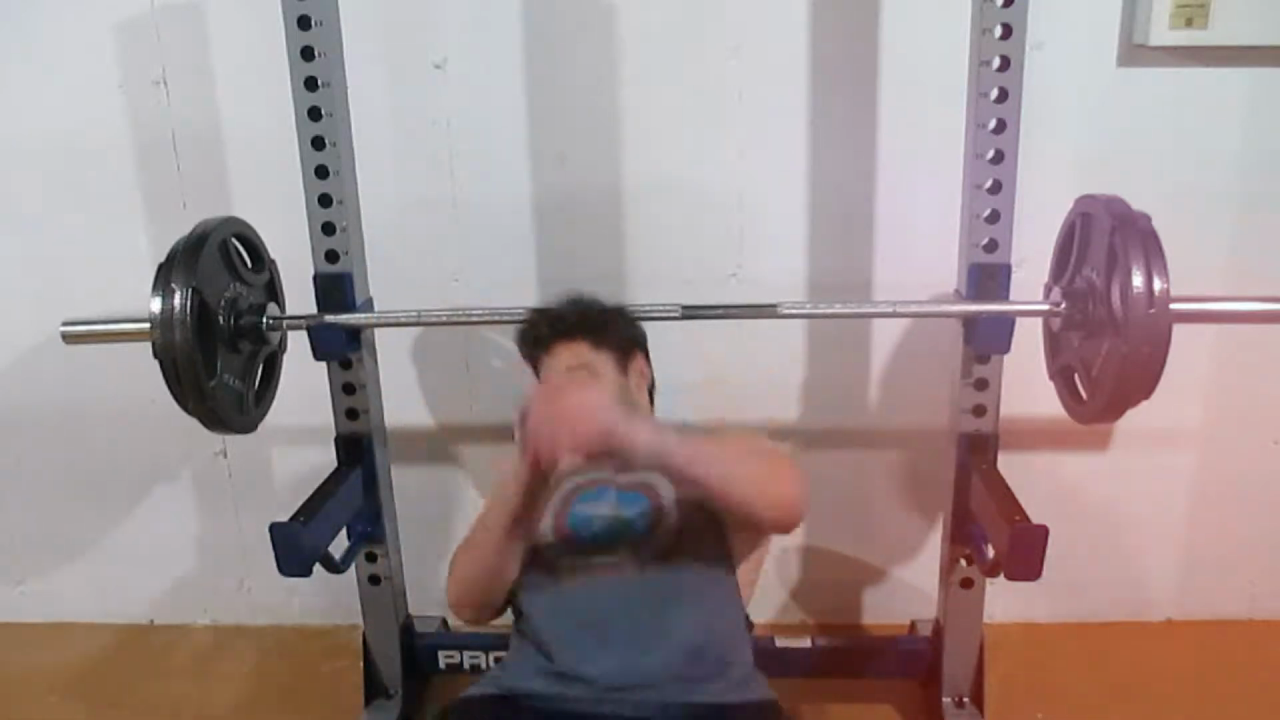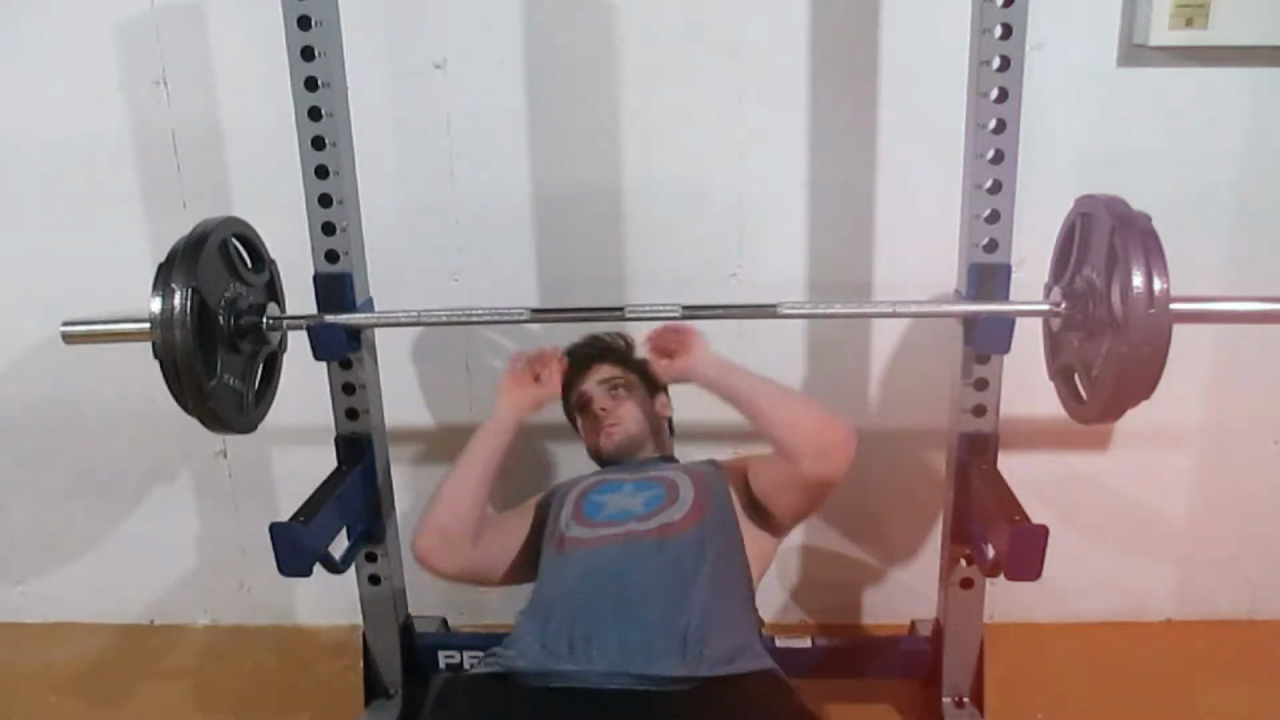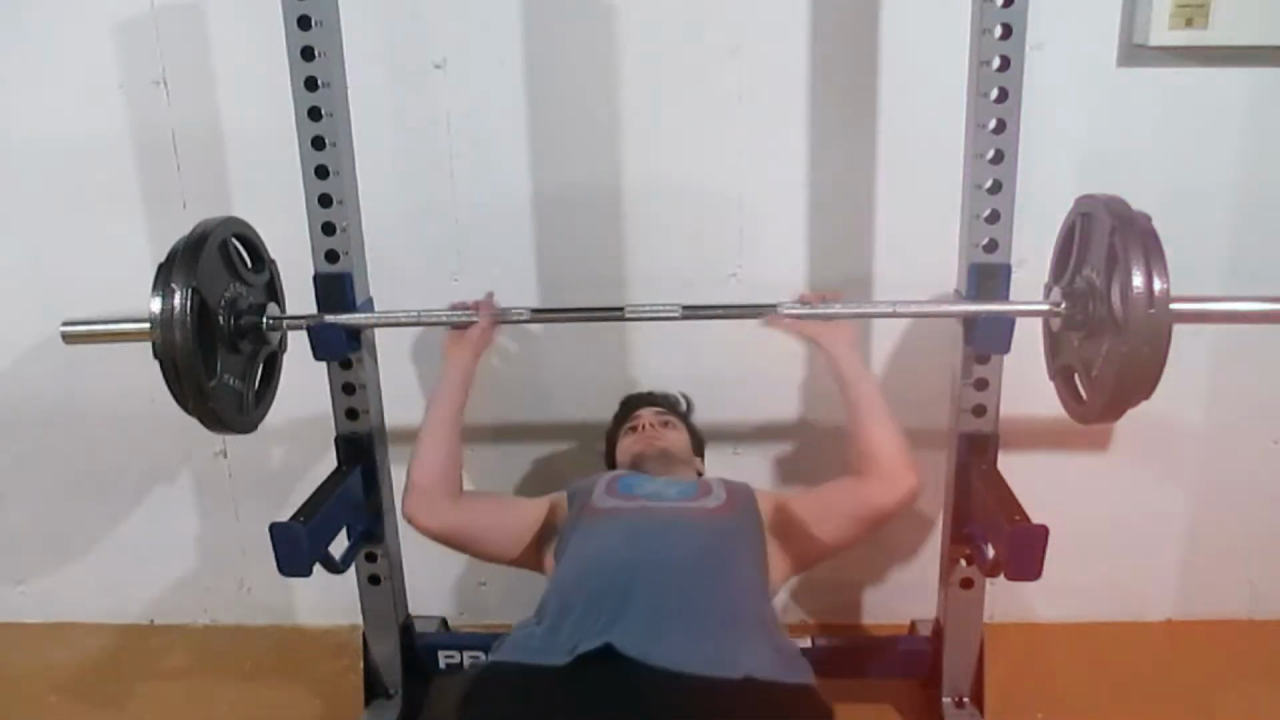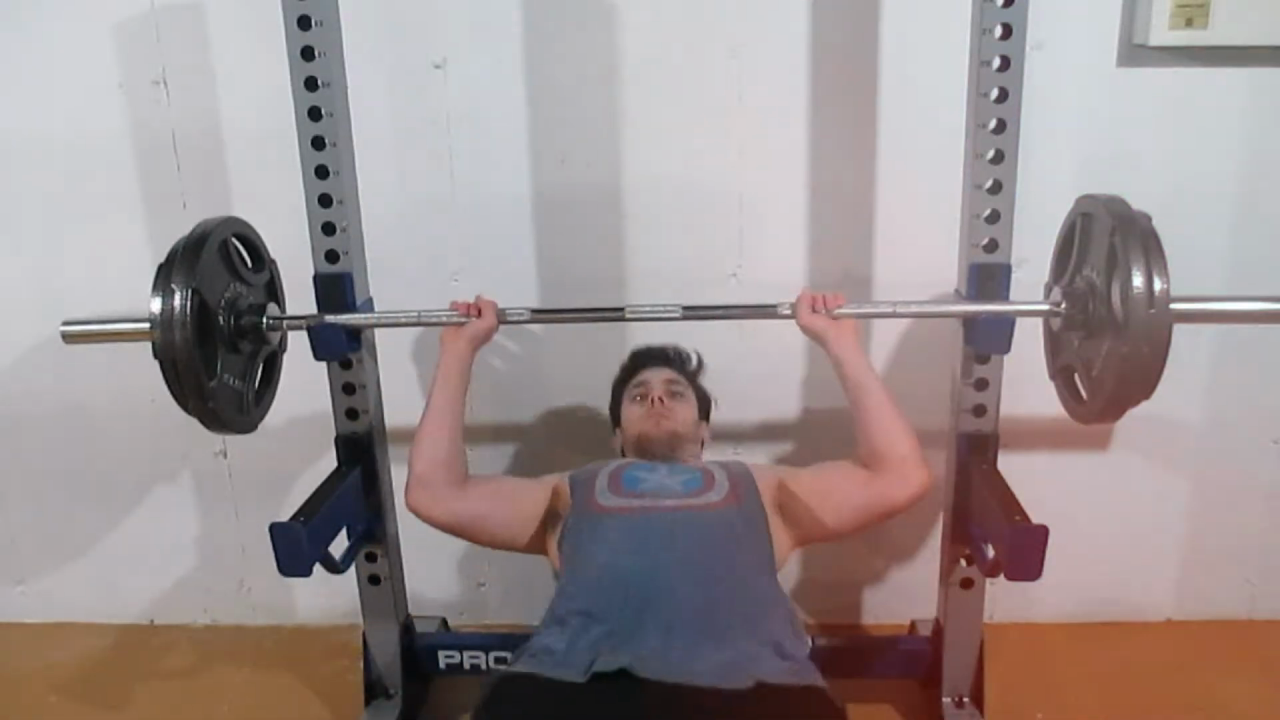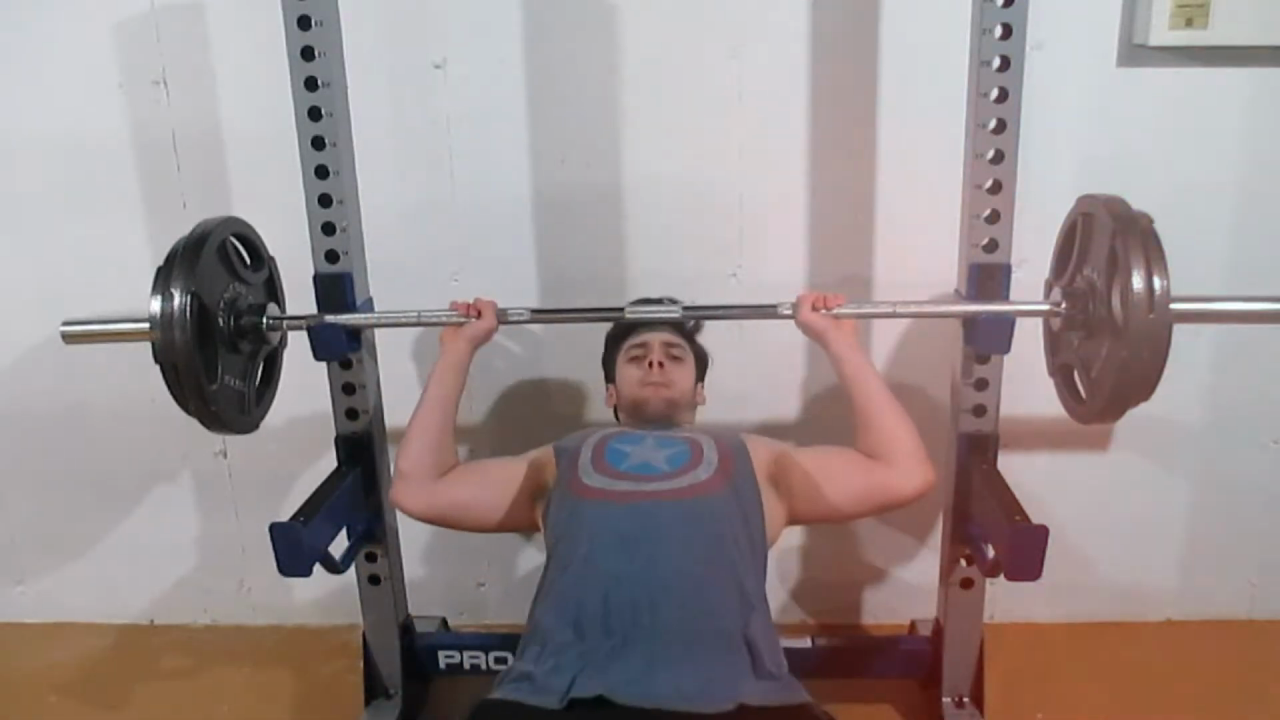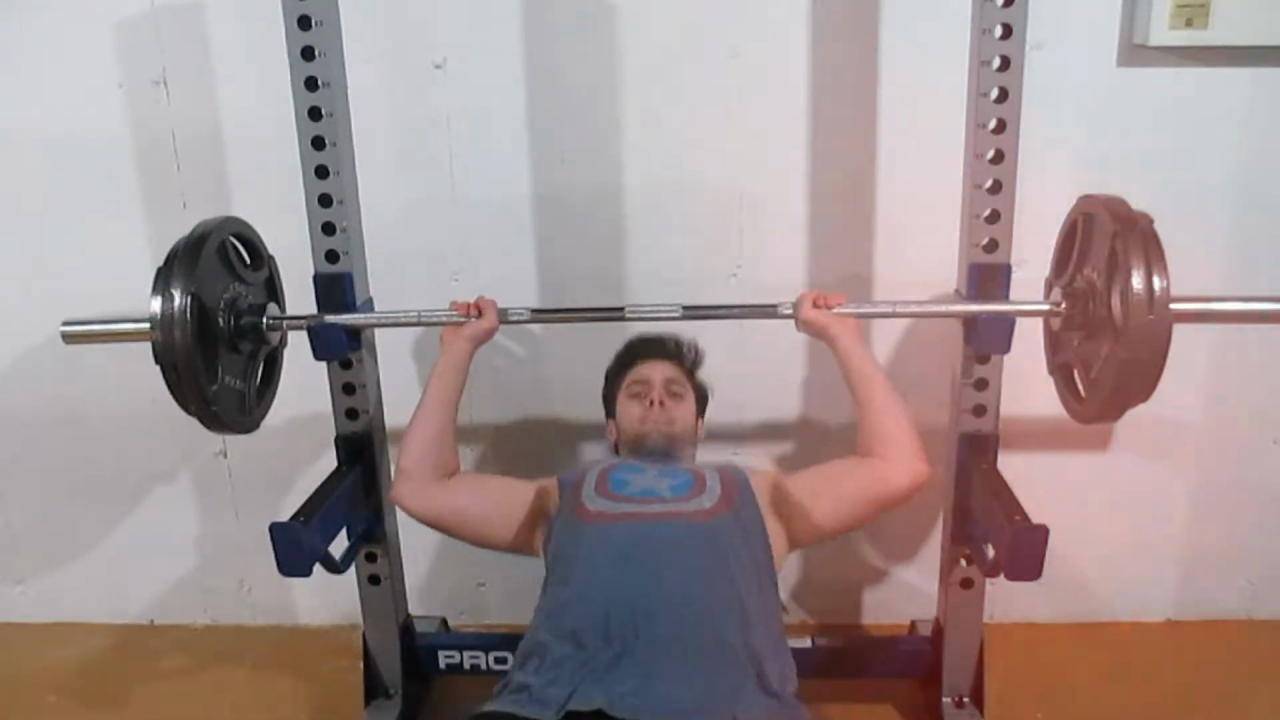
dt=0.3s
person 1, frame 1
left shoulder: (721, 462)
right shoulder: (534, 488)
left elbow: (781, 499)
right elbow: (469, 601)
left wrist: (634, 438)
right wrist: (526, 476)
person 1, frame 2
left shoulder: (732, 485)
right shoulder: (553, 504)
left elbow: (829, 447)
right elbow: (441, 550)
left wrist: (704, 366)
right wrist: (509, 412)
person 1, frame 3
left shoulder: (756, 512)
right shoulder: (568, 510)
left elbow: (888, 482)
right elbow: (430, 504)
left wrist: (838, 349)
right wrist: (463, 357)
left hip: (729, 678)
person 1, frame 4
left shoulder: (757, 489)
right shoulder: (571, 495)
left elbow: (900, 478)
right elbow: (434, 493)
left wrist: (840, 344)
right wrist: (459, 350)
person 1, frame 5
left shoulder: (753, 462)
right shoulder: (559, 464)
left elbow: (904, 471)
right elbow: (417, 487)
left wrist: (837, 340)
right wrist: (458, 350)
person 1, frame 6
left shoulder: (753, 491)
right shoulder: (560, 495)
left elbow: (900, 466)
right elbow: (418, 486)
left wrist: (841, 336)
right wrist: (458, 349)
